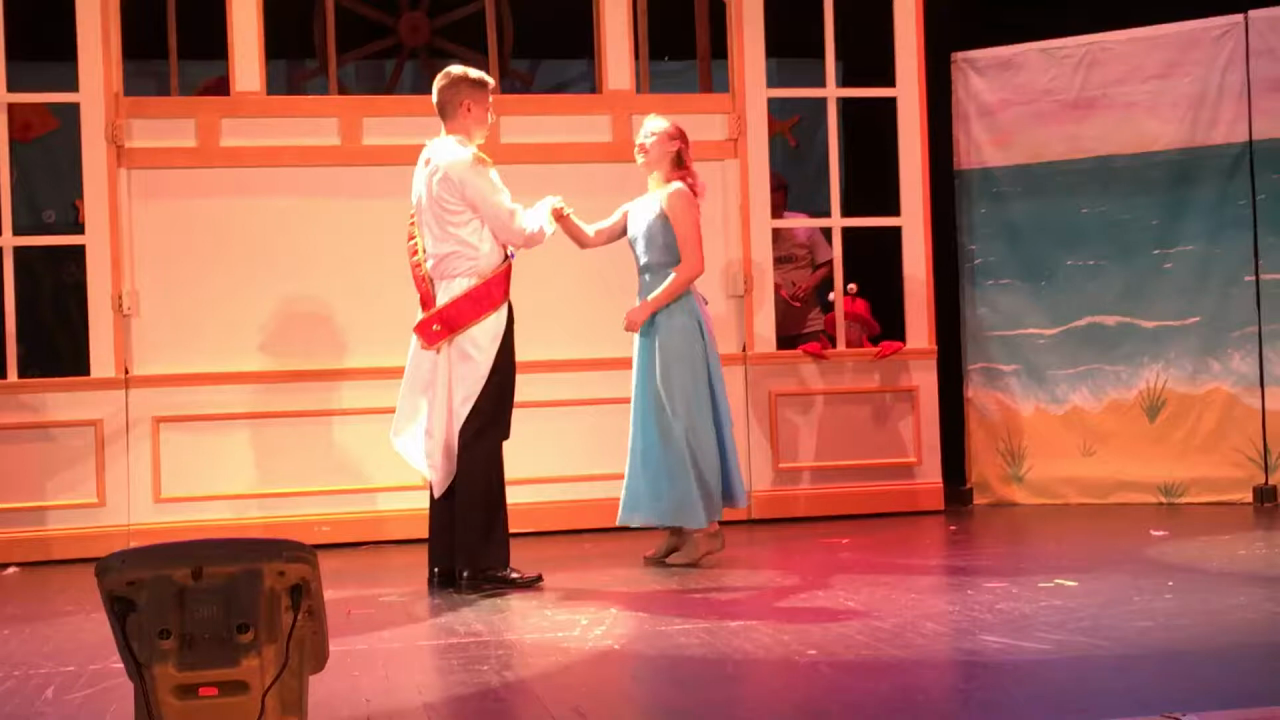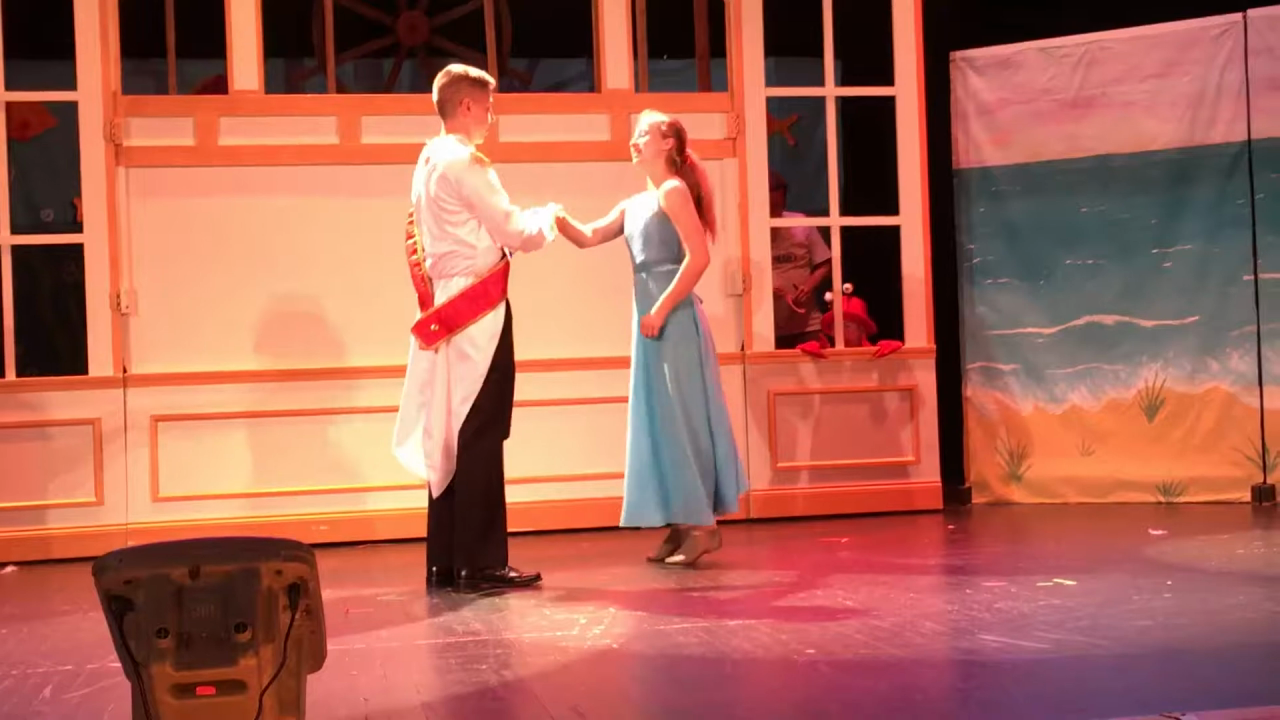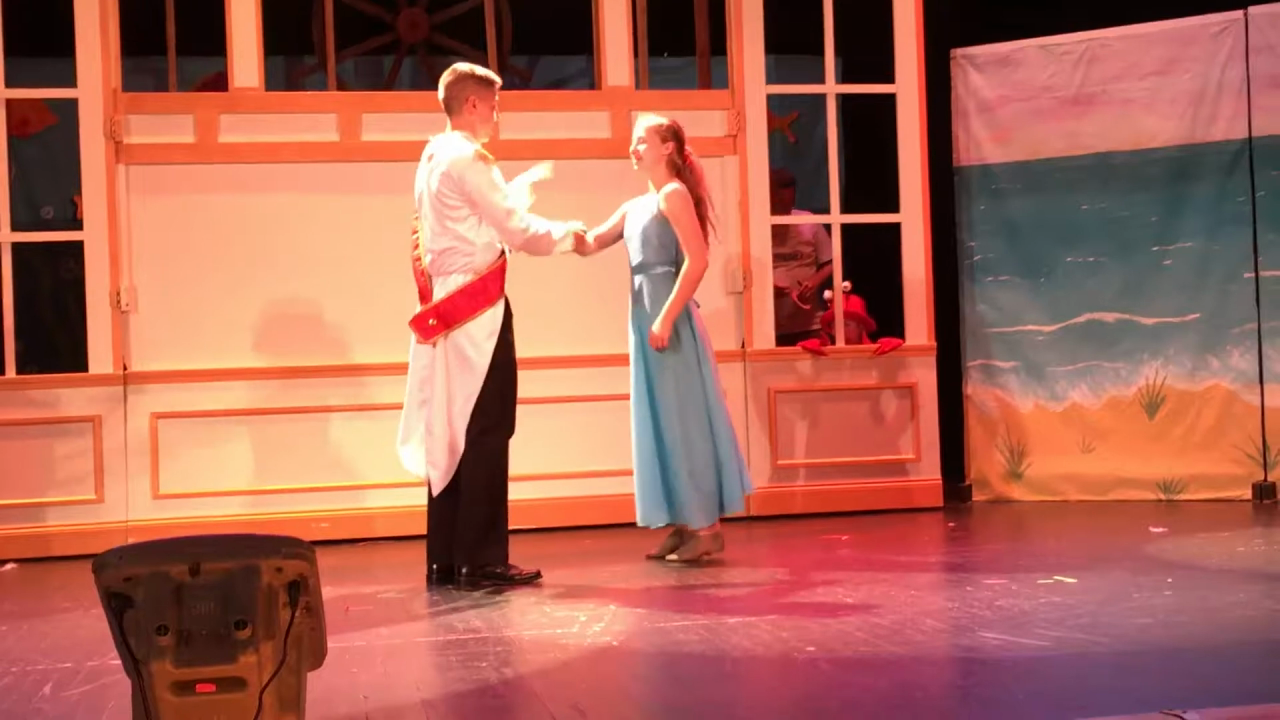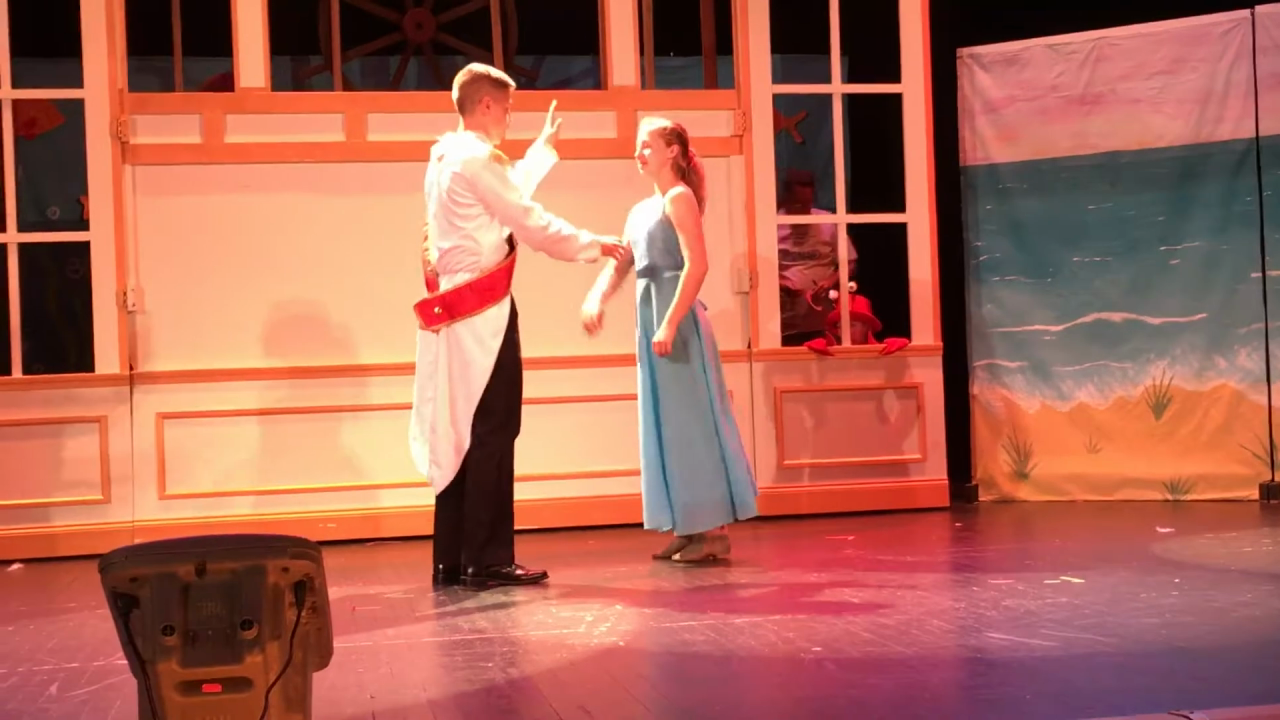
dt=0.2s
person 1, frame 1
left shoulder: (430, 162)
right shoulder: (466, 162)
right elbow: (518, 231)
left wrist: (526, 217)
right wrist: (546, 211)
left hip: (450, 309)
right hip: (478, 311)
left knee: (451, 436)
right knee: (482, 436)
left ankle: (448, 563)
right ankle: (481, 564)
person 1, frame 2
left shoulder: (430, 160)
right shoulder: (465, 161)
right elbow: (514, 234)
left wrist: (527, 218)
right wrist: (547, 216)
left hip: (448, 309)
right hip: (475, 310)
left knee: (450, 435)
right knee: (481, 436)
left ankle: (446, 562)
right ankle: (480, 563)
person 1, frame 3
left shoulder: (435, 157)
right shoulder: (468, 158)
right elbow: (518, 230)
left wrist: (524, 188)
right wrist: (566, 230)
left hip: (449, 306)
right hip: (476, 308)
left knee: (451, 432)
right knee: (486, 431)
left ankle: (447, 559)
right ankle: (481, 561)
person 1, frame 4
left shoulder: (447, 156)
right shoulder: (479, 158)
left elbow: (508, 200)
right elbow: (533, 225)
left wrist: (545, 146)
right wrist: (593, 244)
left hip: (456, 306)
right hip: (482, 308)
left knee: (459, 431)
right knee: (493, 431)
left ankle: (453, 559)
right ankle: (486, 561)
person 2, frame 1
left shoulder: (677, 194)
right shoulder: (637, 206)
left elbow: (692, 265)
right elbow: (592, 238)
left wrist: (645, 307)
right wrist: (564, 218)
left hip: (678, 317)
right hip: (654, 319)
left knee: (684, 418)
right knee: (659, 422)
left ankle: (706, 525)
right ankle: (681, 525)
person 2, frame 2
left shoulder: (674, 191)
right shoulder: (634, 204)
left elbow: (699, 257)
right elbow: (589, 237)
left wrist: (661, 310)
right wrist: (560, 220)
left hip: (674, 316)
right hip: (650, 314)
left knee: (682, 416)
right knee: (656, 420)
left ankle: (702, 524)
right ankle: (680, 525)
person 2, frame 3
left shoulder: (674, 194)
right shoulder: (634, 207)
left elbow: (697, 261)
right elbow: (592, 243)
left wrist: (667, 317)
right wrist: (569, 237)
left hip: (671, 318)
right hip: (644, 316)
left knee: (683, 417)
right knee: (659, 421)
left ankle: (706, 526)
right ankle: (683, 524)
person 2, frame 4
left shoulder: (679, 198)
right shoulder: (641, 209)
left elbow: (696, 265)
right elbow: (619, 266)
left wrist: (671, 324)
right wrist: (595, 299)
left hip: (677, 319)
right hip: (649, 317)
left knee: (688, 421)
right knee: (663, 424)
left ankle: (712, 529)
right ankle: (688, 526)
